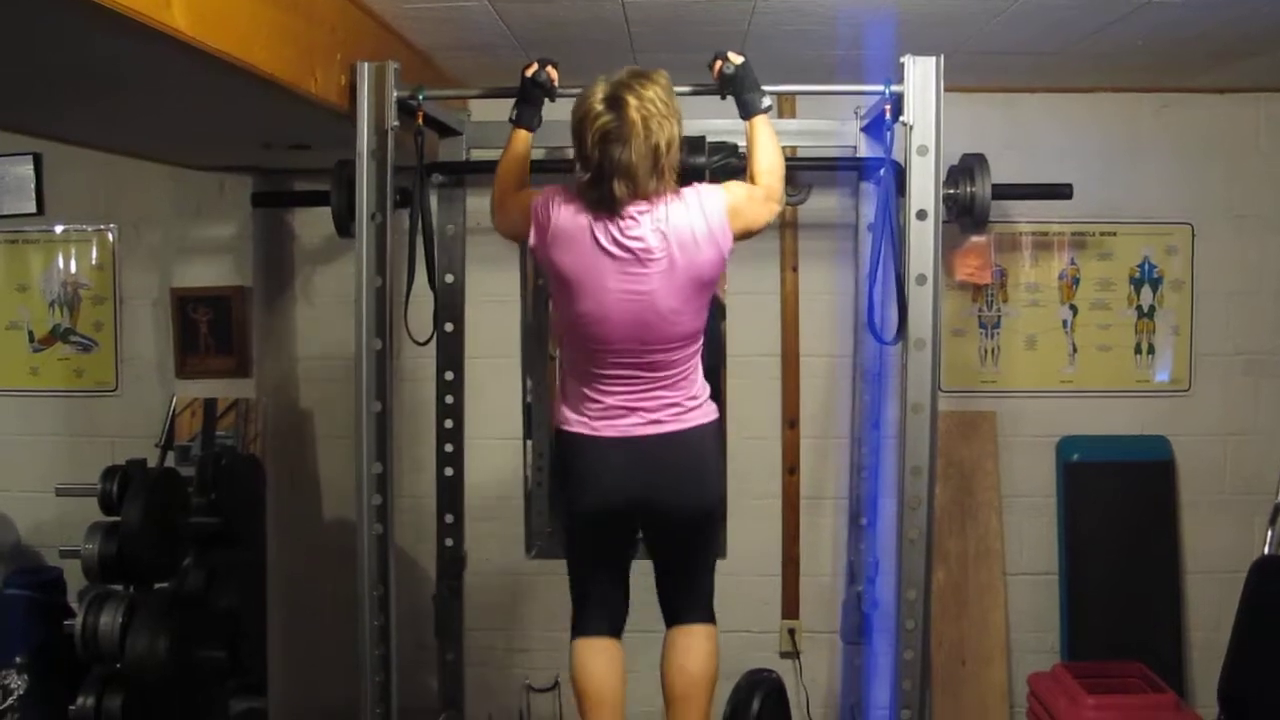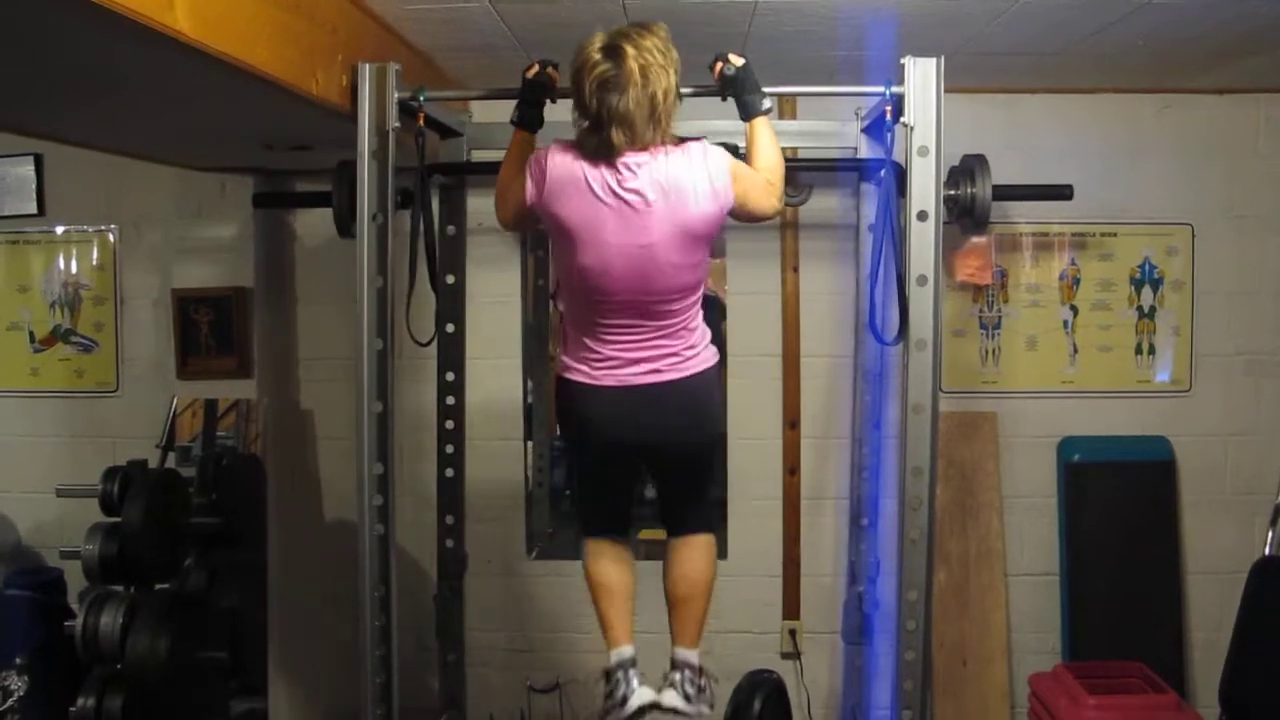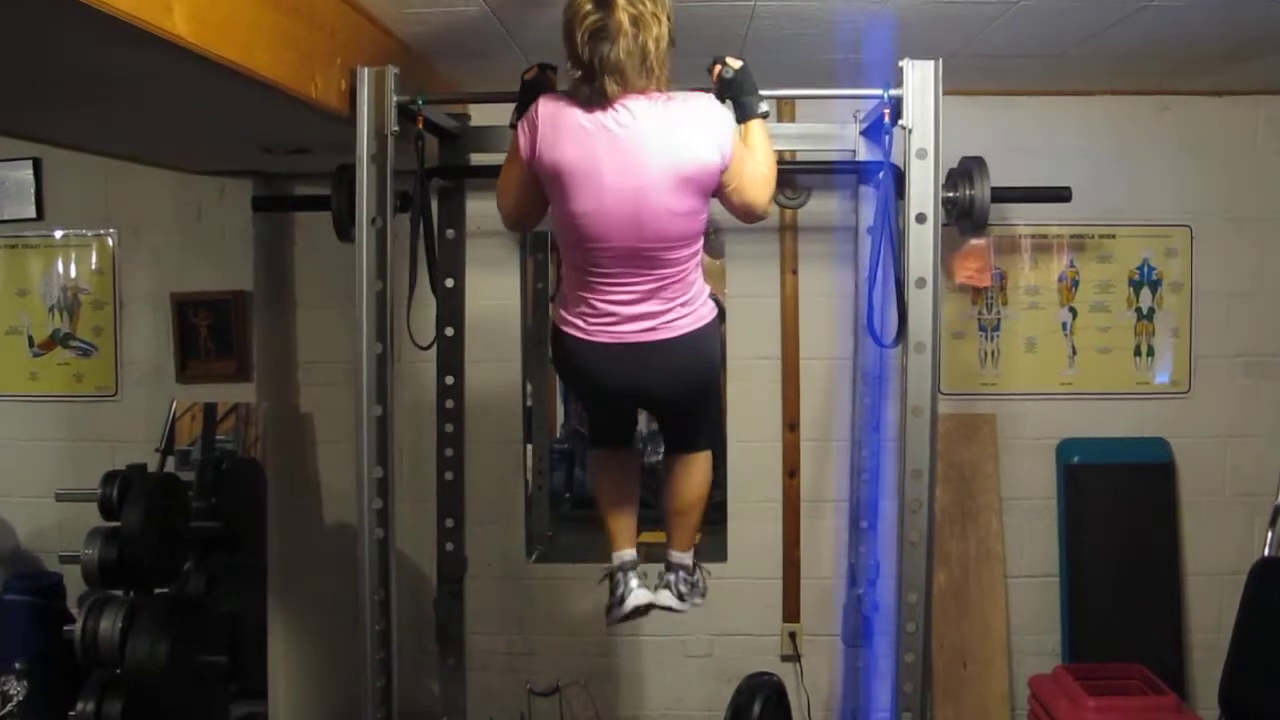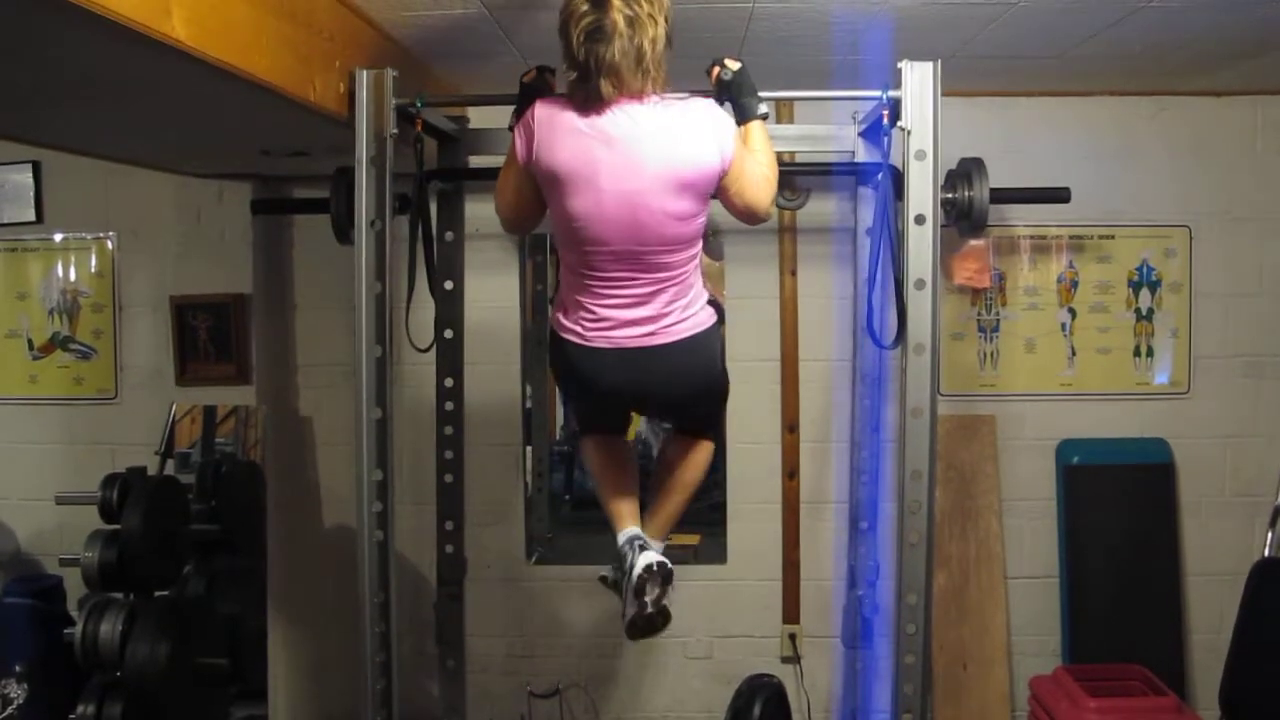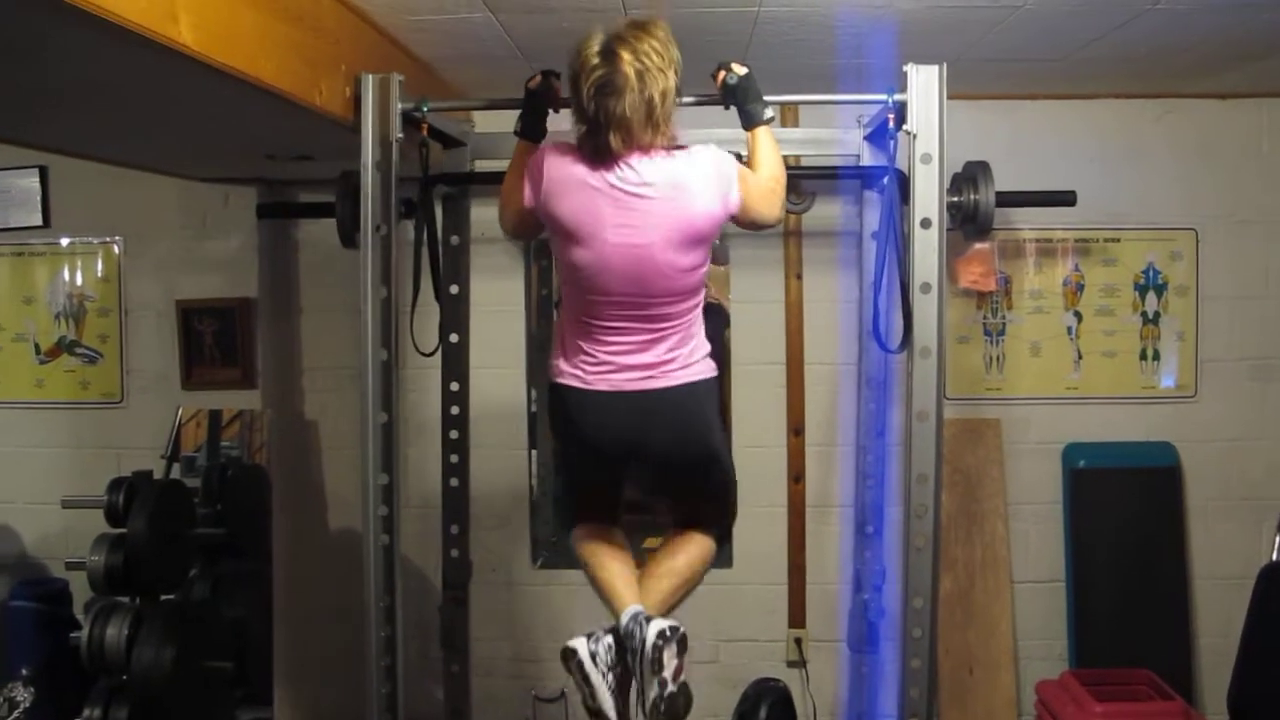
dt=0.3s
person 1, frame 1
left shoulder: (558, 220)
right shoulder: (703, 214)
left elbow: (503, 211)
right elbow: (770, 195)
left wrist: (525, 115)
right wrist: (753, 101)
left hip: (589, 454)
right hip: (686, 452)
left knee: (595, 612)
right knee: (690, 608)
person 1, frame 2
left shoulder: (554, 172)
right shoulder: (704, 171)
left elbow: (508, 210)
right elbow: (769, 195)
left wrist: (526, 117)
right wrist: (753, 104)
left hip: (589, 397)
right hip: (687, 393)
left knee: (603, 524)
right knee: (691, 523)
person 1, frame 3
left shoulder: (547, 121)
right shoulder: (705, 119)
left elbow: (516, 216)
right elbow: (756, 204)
right wrist: (750, 107)
left hip: (586, 350)
right hip: (685, 346)
left knee: (609, 434)
right knee: (694, 438)
left ankle: (625, 567)
right ankle: (680, 569)
person 1, frame 4
left shoulder: (545, 124)
right shoulder: (702, 122)
left elbow: (514, 219)
right elbow: (758, 205)
right wrist: (749, 106)
left hip: (583, 353)
right hip: (683, 351)
left knee: (599, 425)
right knee: (700, 424)
left ankle: (629, 541)
right ankle: (652, 545)
person 1, frame 5
left shoulder: (555, 174)
right shoulder: (707, 173)
left elbow: (513, 220)
right elbow: (770, 204)
left wrist: (530, 126)
right wrist: (753, 111)
left hip: (583, 403)
right hip: (681, 401)
left knee: (590, 517)
right knee: (706, 519)
left ankle: (626, 622)
right ankle: (654, 623)
